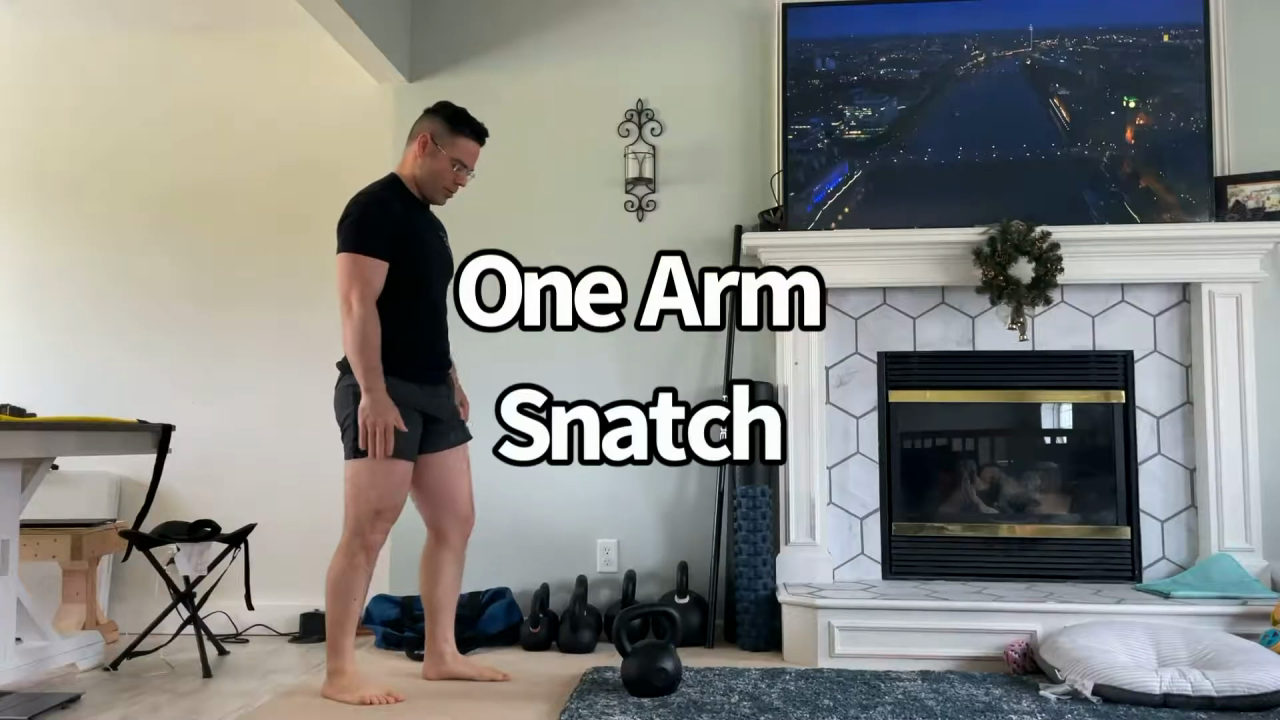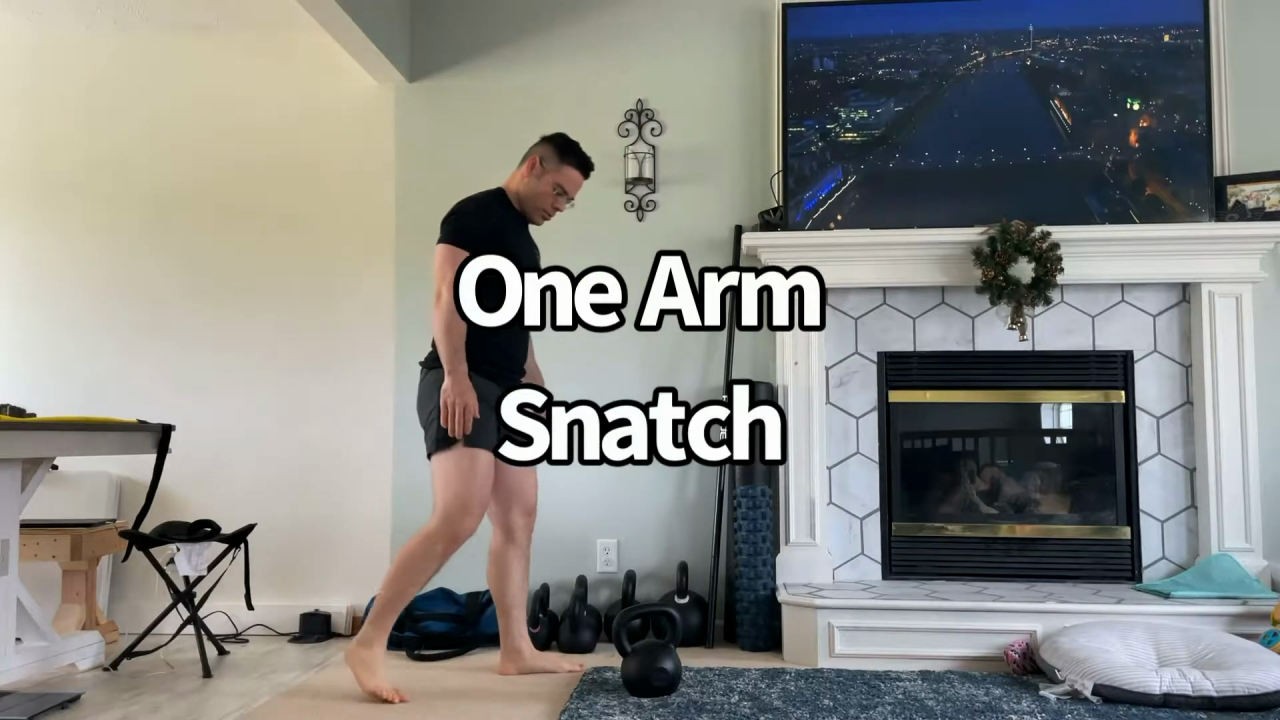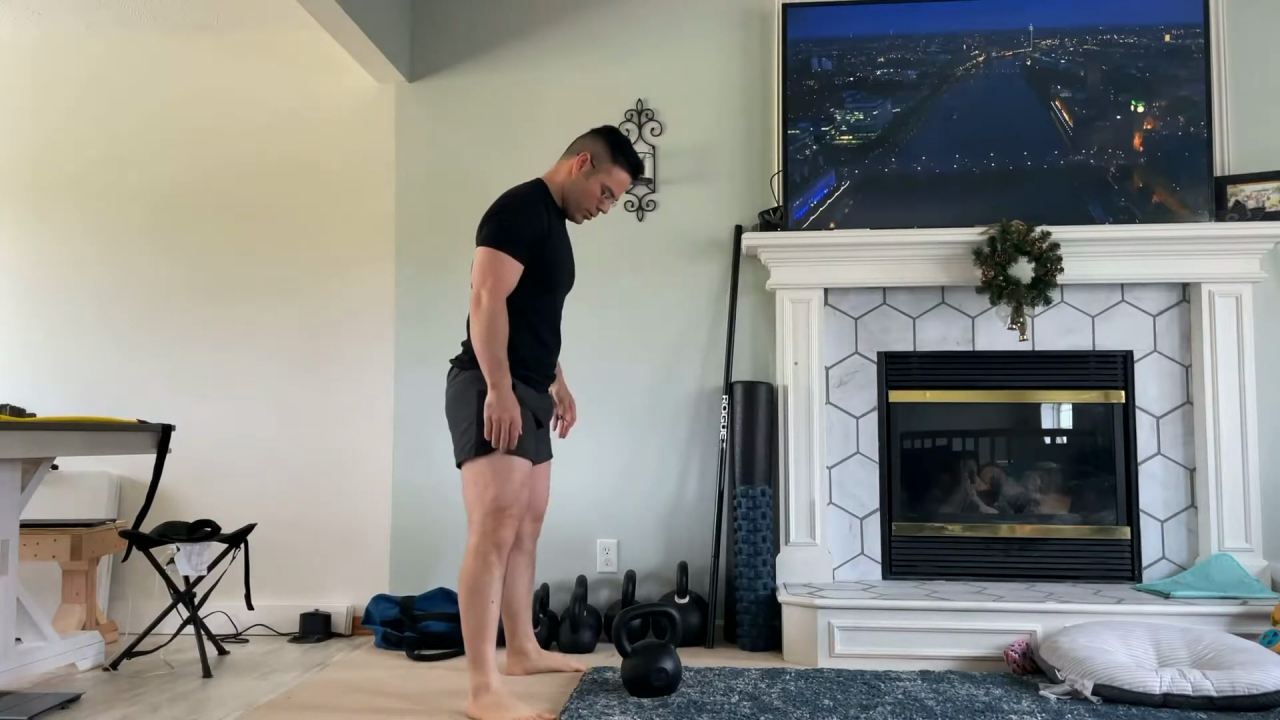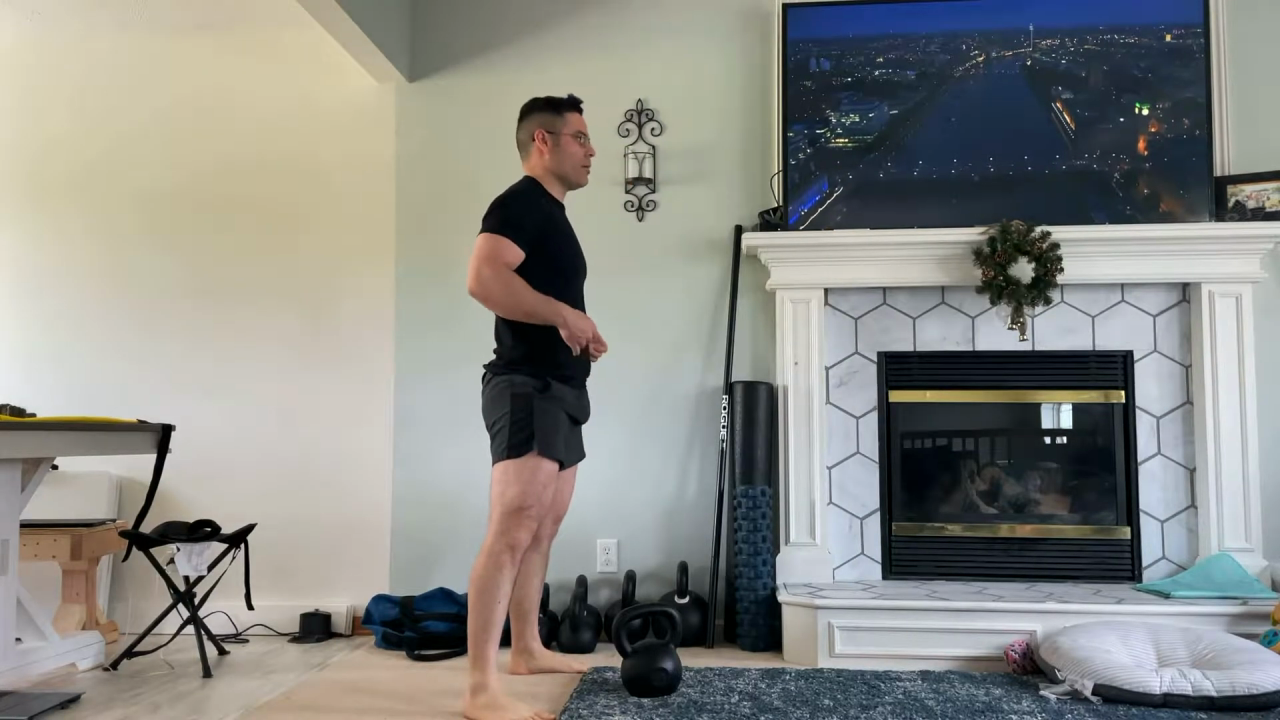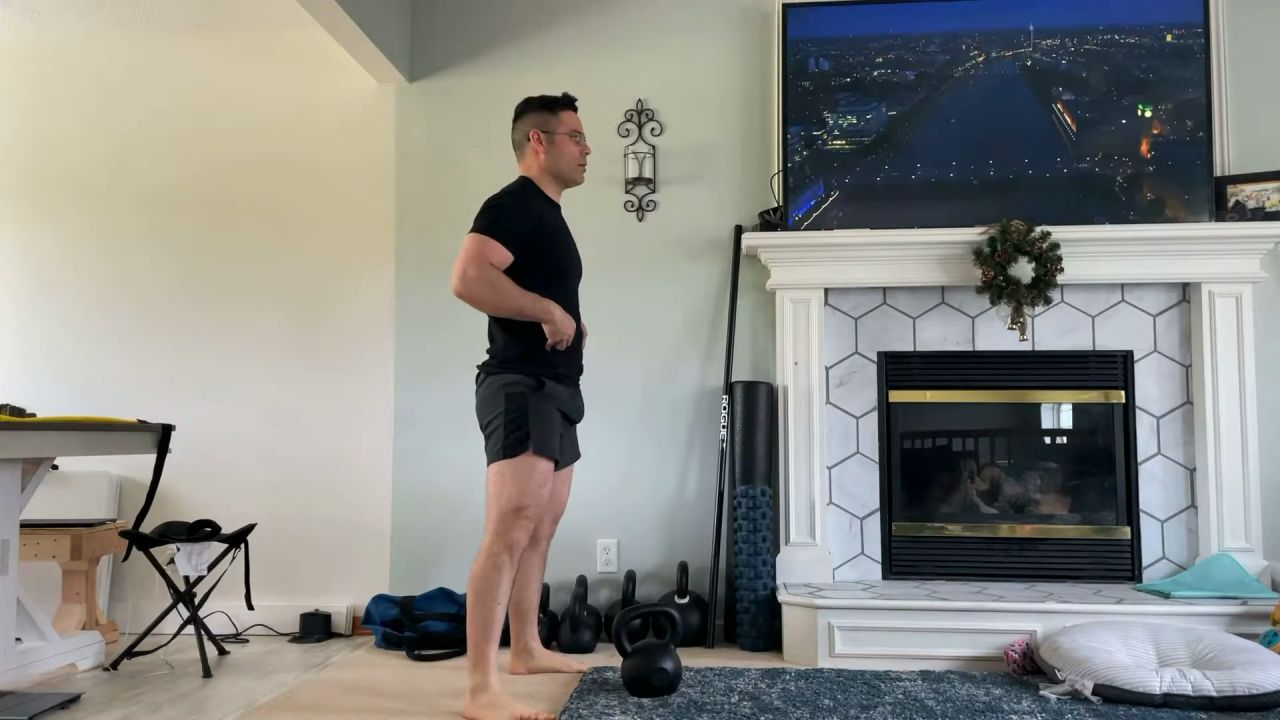
dt=1s
person 1, frame 1
left shoulder: (430, 224)
right shoulder: (372, 208)
right elbow: (358, 305)
left wrist: (453, 381)
right wrist: (373, 393)
left hip: (432, 396)
right hip: (383, 395)
left knee: (455, 523)
right knee: (367, 531)
left ankle: (441, 653)
right ankle: (339, 672)
person 1, frame 2
left shoulder: (524, 240)
right shoulder: (476, 215)
right elbow: (446, 299)
left wrist: (539, 389)
right wrist: (455, 378)
left hip: (505, 393)
right hip: (460, 390)
left knee: (519, 520)
right knee: (456, 519)
left ankle: (518, 648)
right ankle: (369, 646)
person 1, frame 3
left shoulder: (554, 223)
right shoulder: (519, 209)
right elbow: (487, 302)
left wrist: (558, 384)
right wrist: (498, 390)
left hip: (529, 396)
right hip: (492, 394)
left knee: (526, 528)
right knee: (493, 534)
left ankle: (524, 649)
person 1, frame 4
left shoulder: (552, 213)
right shoulder: (520, 203)
right elbow: (484, 278)
left wrist: (581, 332)
right wrist: (566, 315)
left hip: (559, 391)
right hip: (527, 388)
left knee: (543, 530)
right knee: (512, 532)
left ankle: (528, 649)
person 1, frame 5
left shoulder: (548, 213)
right shoulder: (513, 203)
right elbow: (468, 278)
left wrist: (570, 323)
right wrist: (548, 310)
left hip: (555, 390)
right hip: (520, 388)
left knee: (541, 528)
right knee: (509, 532)
left ankle: (527, 649)
